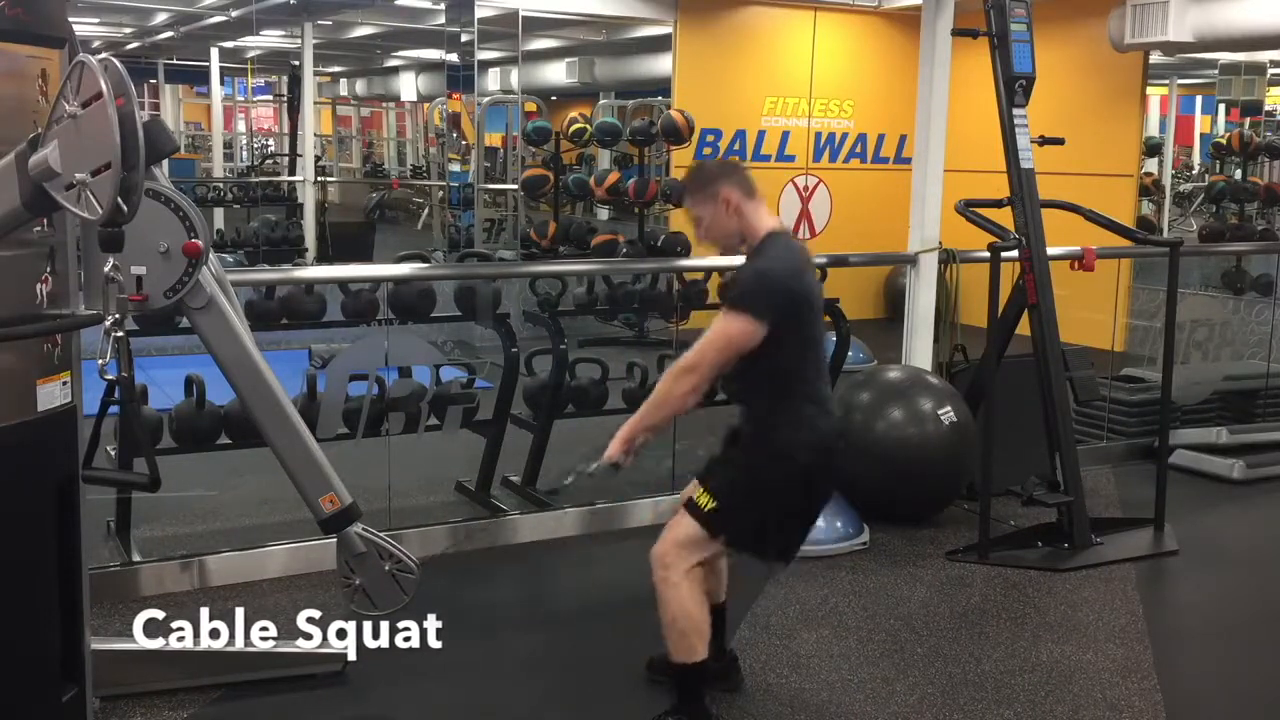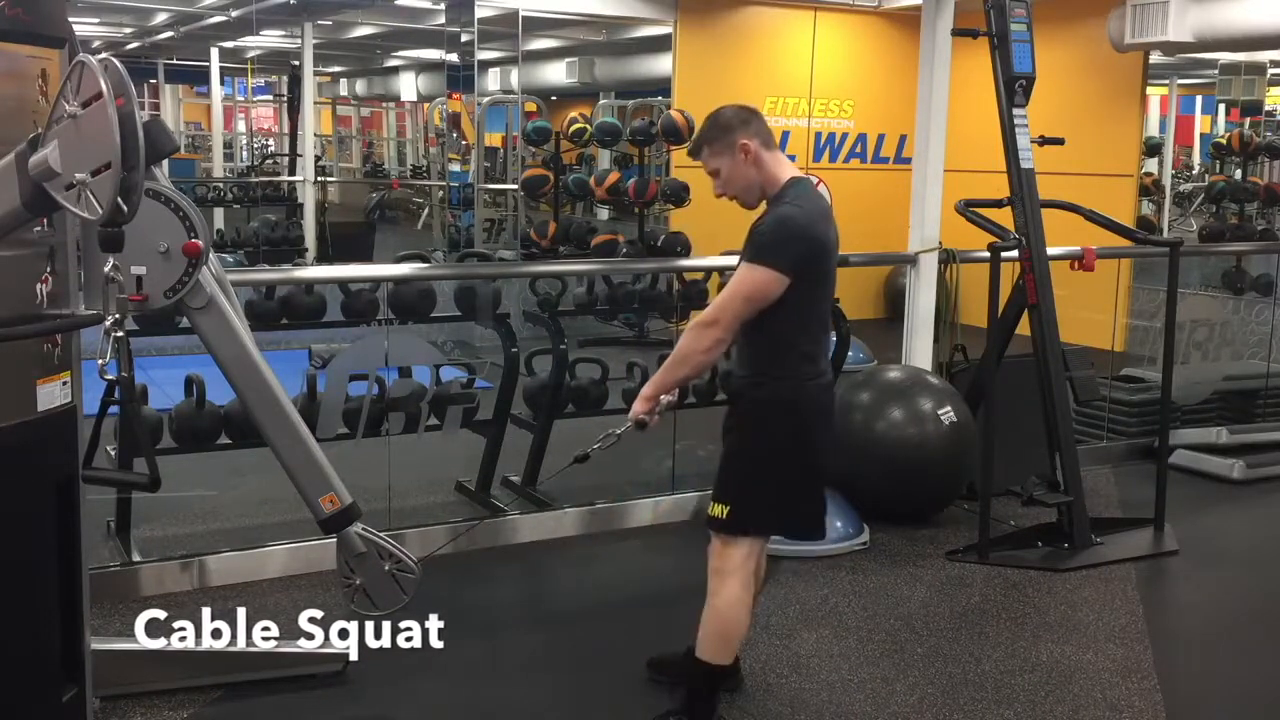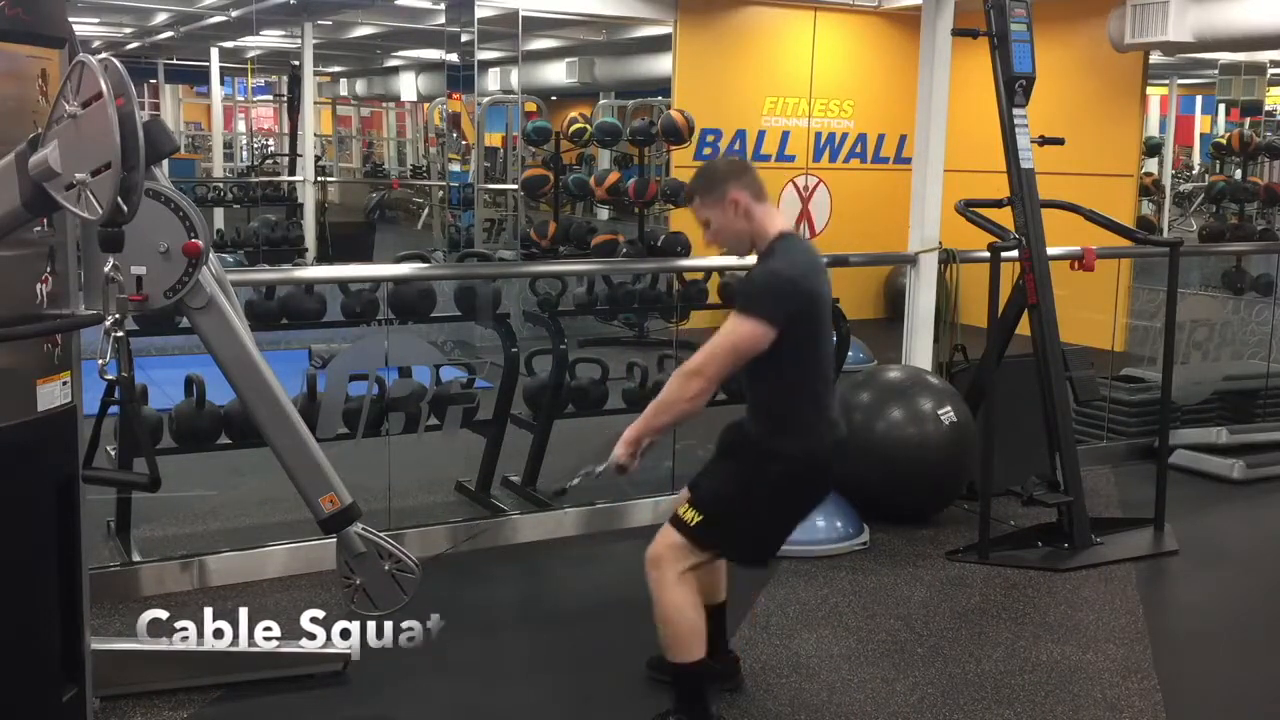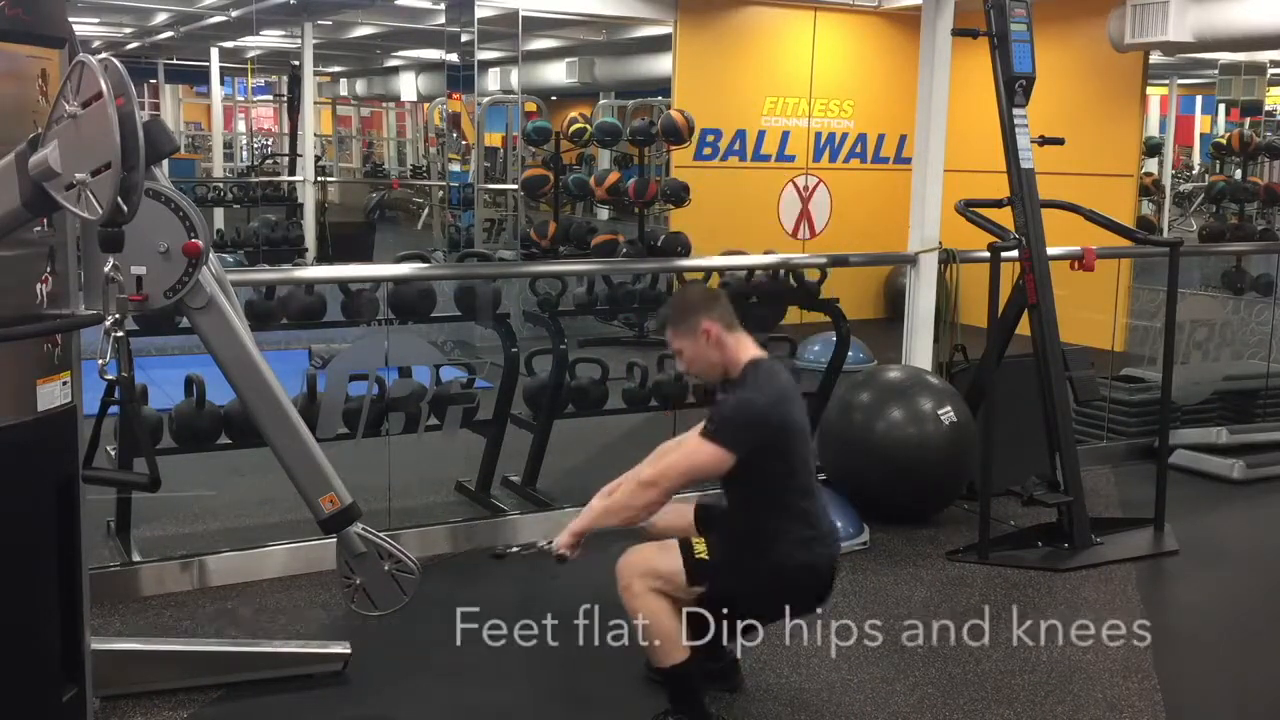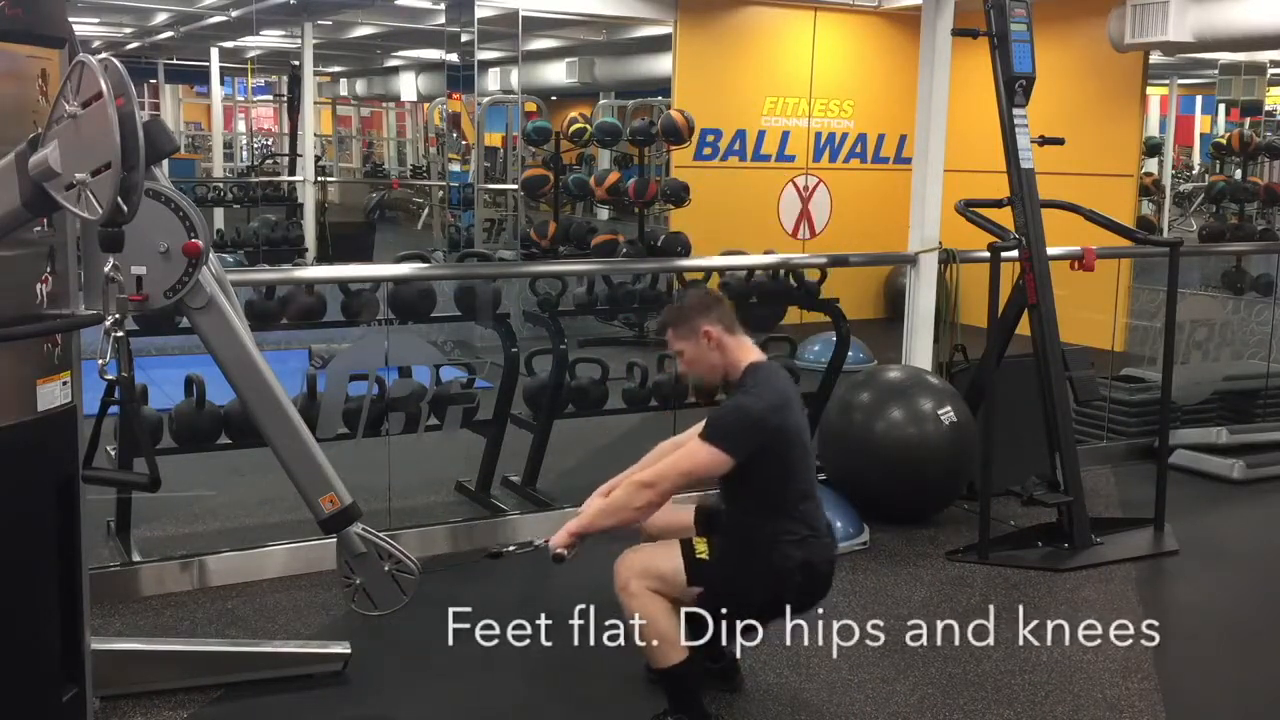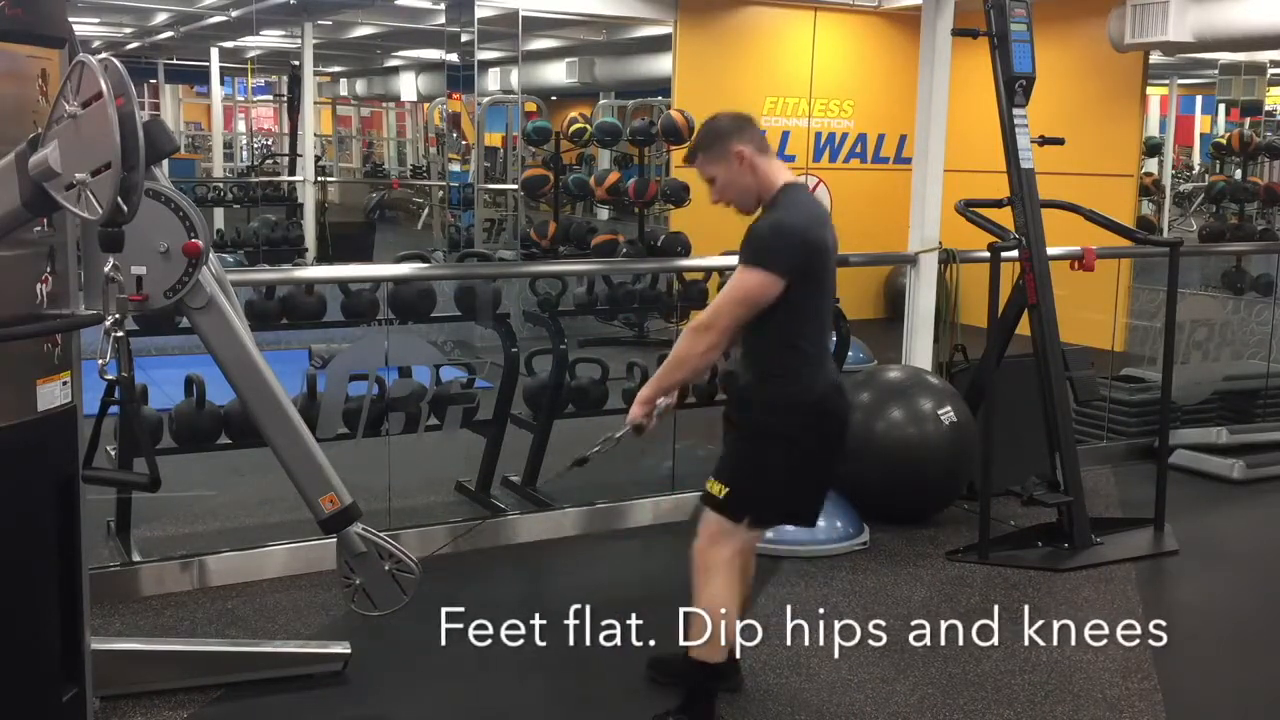
dt=0.4s
person 1, frame 1
left shoulder: (768, 273)
right shoulder: (778, 254)
left elbow: (696, 371)
right elbow: (708, 362)
left wrist: (629, 435)
right wrist: (646, 421)
left hip: (788, 446)
right hip: (782, 433)
left knee: (673, 555)
right knee: (702, 536)
right ankle: (712, 657)
person 1, frame 2
left shoulder: (787, 223)
right shoulder: (799, 206)
left elbow: (717, 325)
right elbow: (734, 319)
left wrist: (654, 389)
right wrist: (670, 379)
left hip: (779, 404)
right hip: (780, 394)
left knee: (732, 552)
right knee: (746, 540)
right ankle: (715, 658)
person 1, frame 3
left shoulder: (779, 276)
right shoulder: (788, 257)
left elbow: (703, 373)
right elbow: (717, 361)
left wrist: (637, 433)
right wrist: (651, 420)
left hip: (790, 452)
right hip: (780, 434)
left knee: (665, 558)
right knee: (691, 518)
right ankle: (713, 654)
person 1, frame 4
left shoulder: (752, 406)
right shoulder: (763, 378)
left elbow: (654, 488)
right elbow: (685, 445)
left wrist: (582, 526)
right wrist: (609, 493)
left hip: (790, 567)
right hip: (777, 536)
left knee: (635, 571)
right knee: (662, 525)
right ankle: (713, 655)
person 1, frame 5
left shoulder: (751, 408)
right shoulder: (759, 381)
left elbow: (654, 489)
right elbow: (677, 448)
left wrist: (579, 527)
right wrist: (604, 492)
left hip: (787, 564)
right hip: (777, 536)
left knee: (633, 572)
right knee: (662, 527)
right ankle: (712, 657)
person 1, frame 6
left shoulder: (782, 226)
right shoulder: (798, 209)
left elbow: (713, 328)
right elbow: (727, 320)
left wrist: (650, 395)
right wrist: (672, 382)
left hip: (787, 406)
right hip: (791, 397)
left knee: (718, 543)
right knee: (731, 532)
right ankle: (712, 659)
